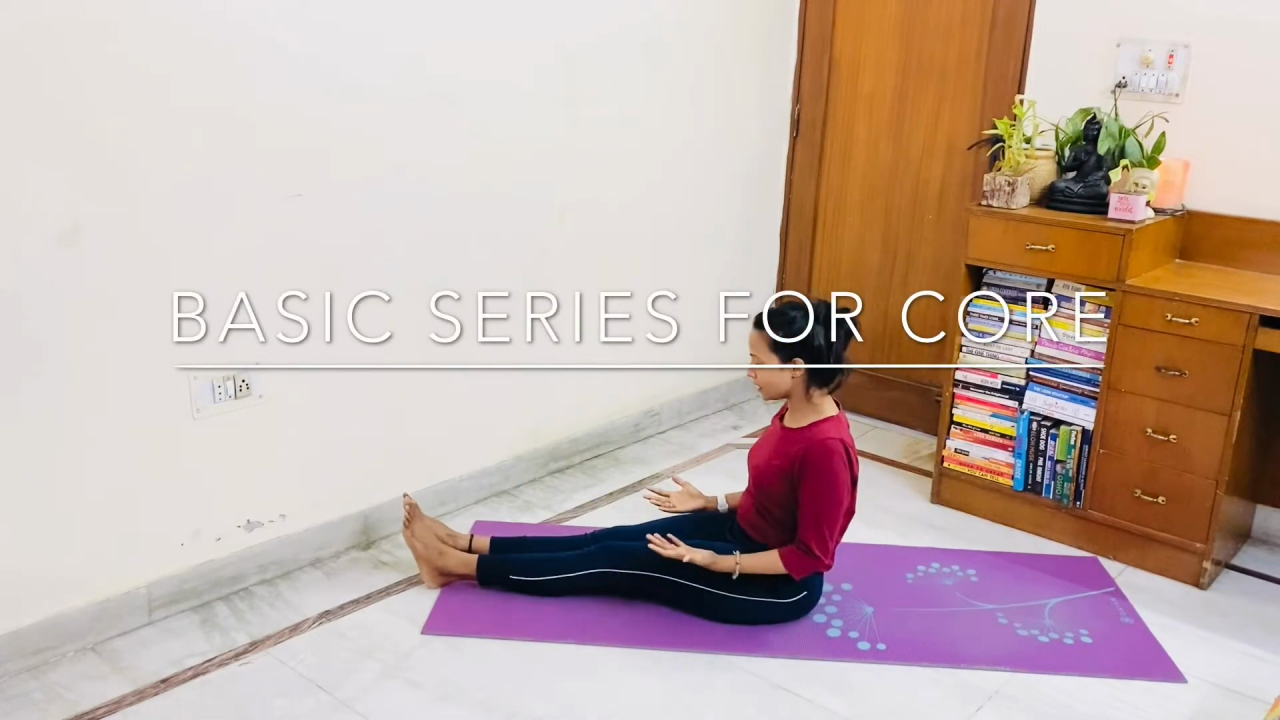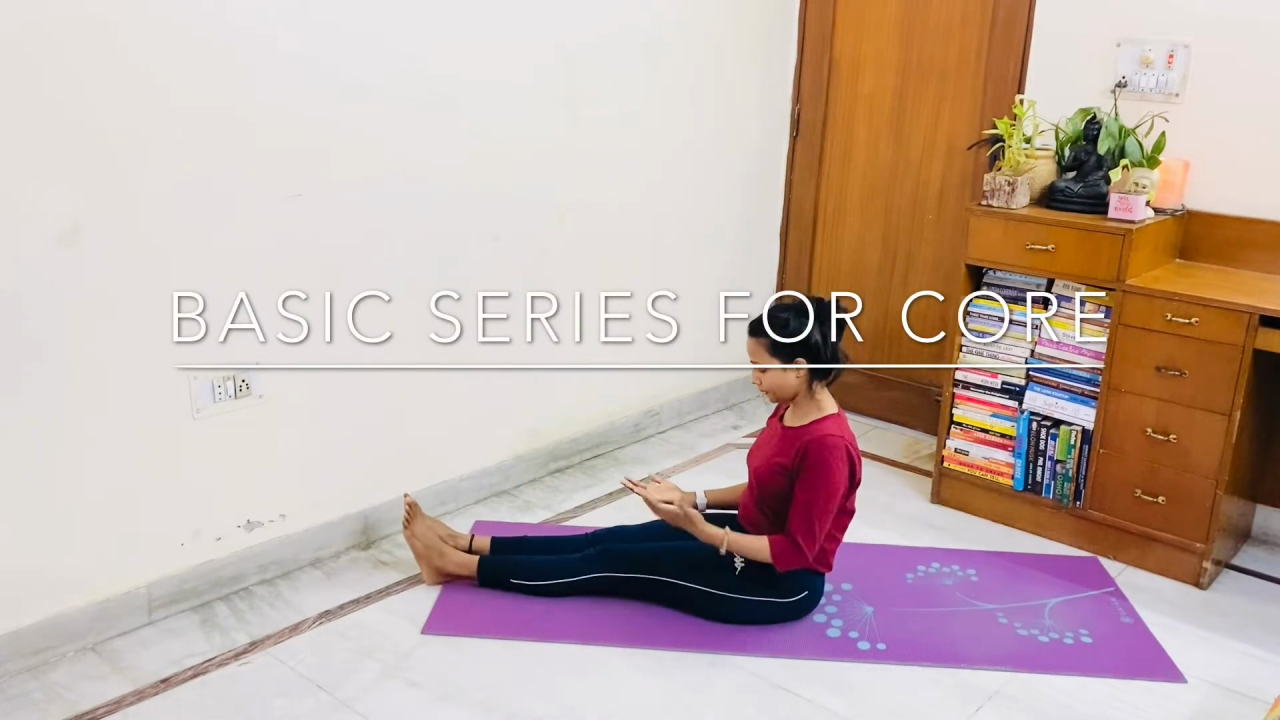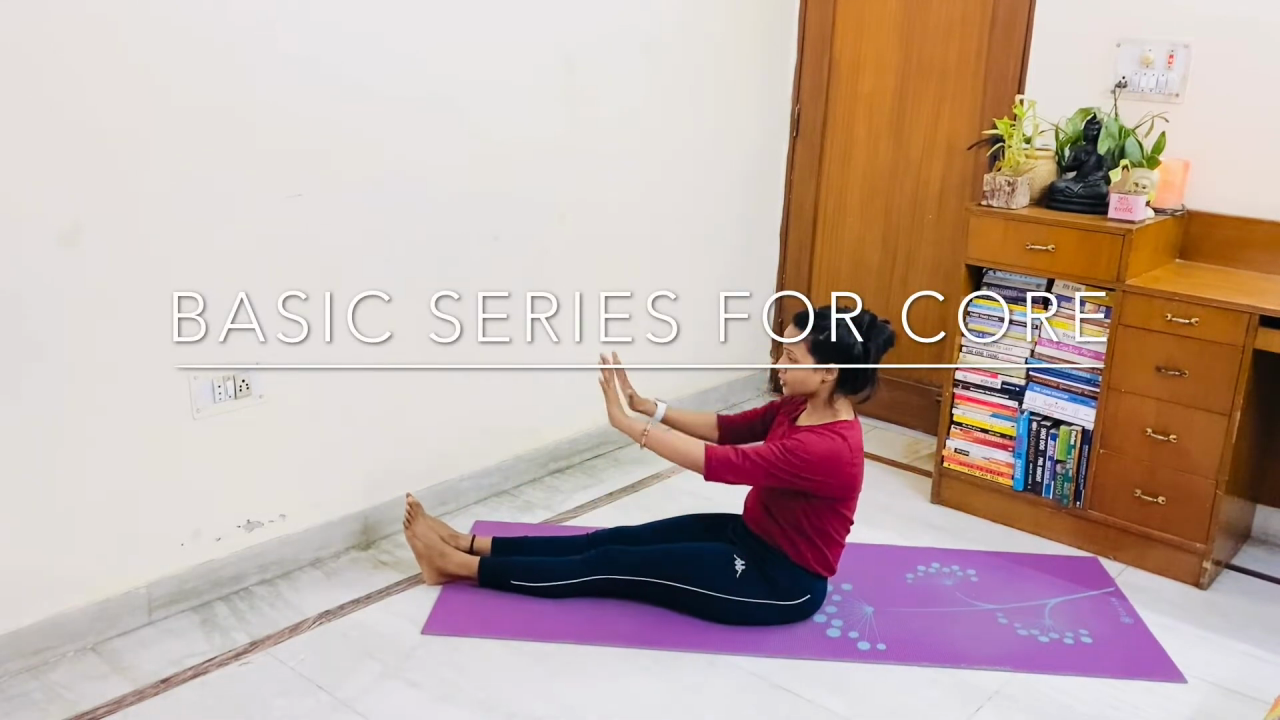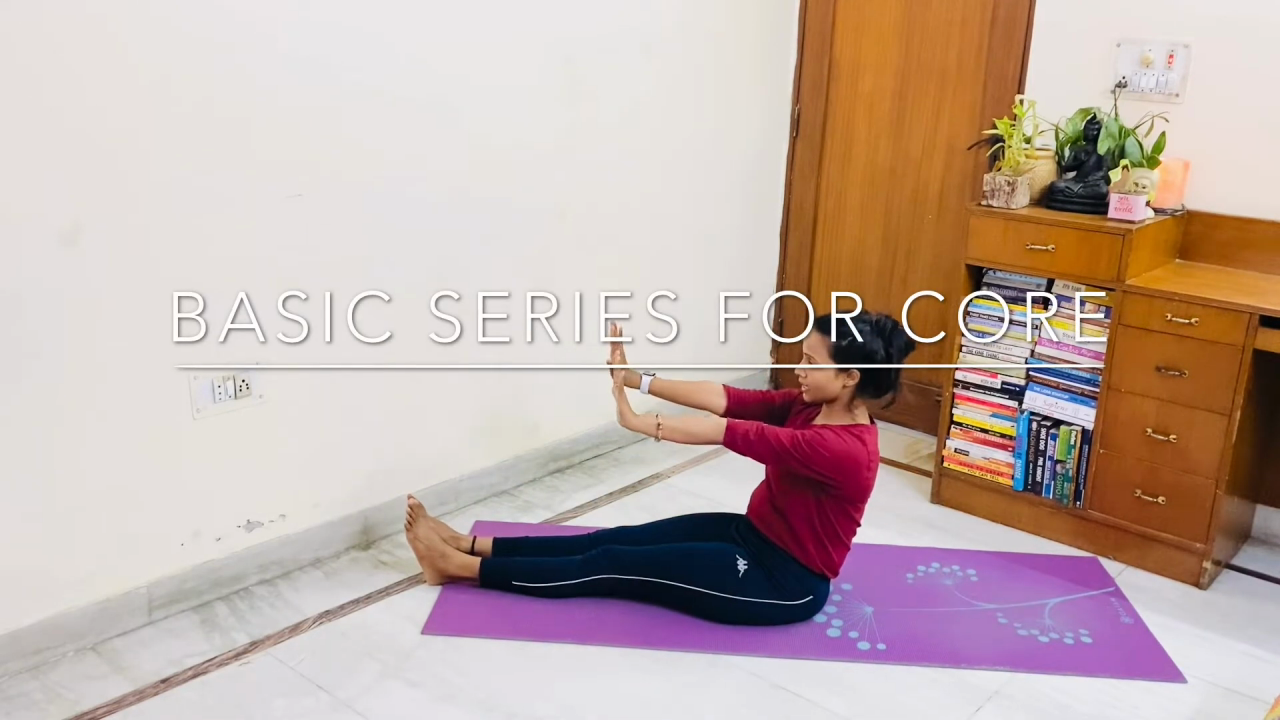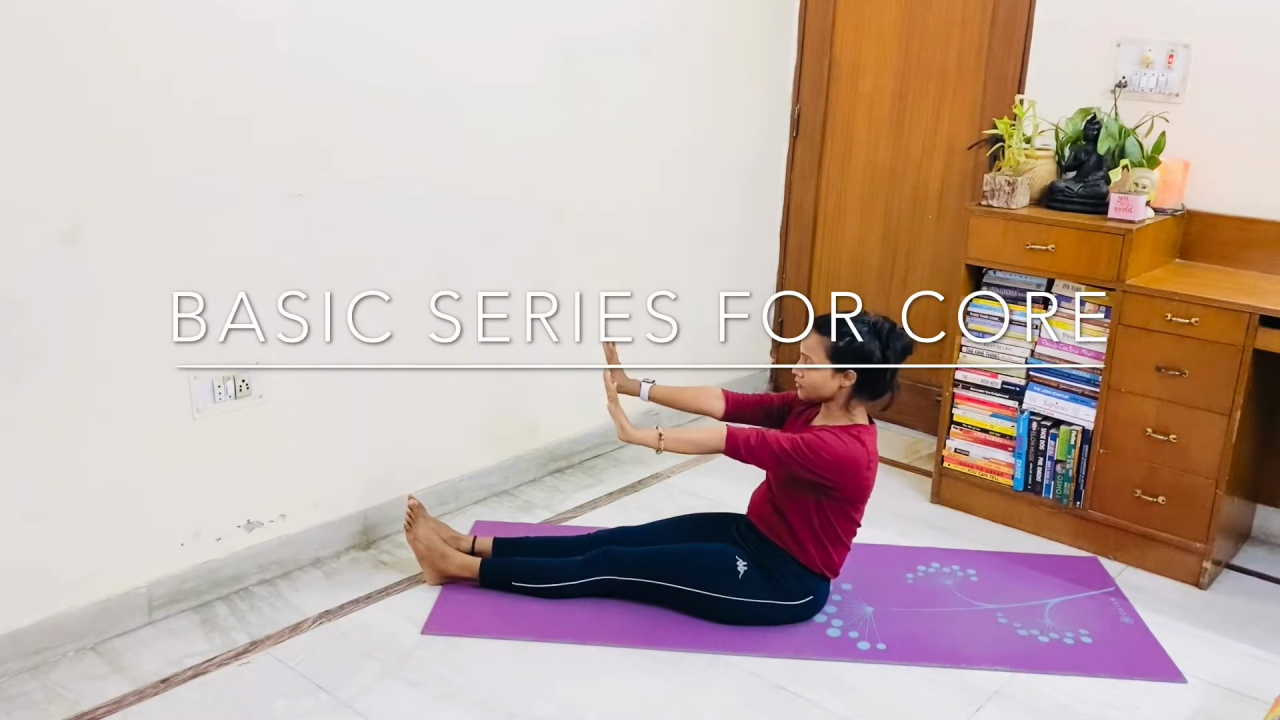
dt=0.5s
person 1, frame 1
left shoulder: (825, 446)
right shoulder: (796, 413)
left elbow: (810, 557)
left wrist: (716, 563)
right wrist: (712, 502)
left hip: (778, 586)
right hip: (745, 533)
left knee: (612, 560)
right knee: (610, 540)
left ankle: (457, 565)
right ankle: (466, 544)
person 1, frame 2
left shoulder: (827, 444)
right shoulder: (792, 410)
left elbow: (798, 551)
left wrist: (702, 532)
right wrist: (694, 502)
left hip: (781, 585)
right hip: (754, 536)
left knee: (615, 564)
right knee: (611, 540)
left ankle: (458, 566)
right ankle: (466, 544)
person 1, frame 3
left shoulder: (830, 448)
right shoulder: (802, 407)
left elbow: (723, 463)
right elbow: (727, 429)
left wrist: (630, 424)
right wrist: (646, 406)
left hip: (783, 583)
right hip: (754, 537)
left knee: (613, 565)
right knee: (614, 540)
left ankle: (459, 566)
right ankle: (470, 544)
person 1, frame 4
left shoulder: (845, 450)
right shoulder: (815, 406)
left elbow: (736, 433)
right elbow: (728, 399)
left wrist: (641, 422)
right wrist: (638, 380)
left hip: (786, 582)
right hip: (756, 536)
left knee: (615, 565)
right knee: (616, 540)
left ankle: (459, 566)
right ankle: (470, 544)
person 1, frame 5
left shoulder: (845, 451)
right shoulder: (813, 408)
left elbow: (736, 441)
right elbow: (726, 403)
left wrist: (639, 434)
right wrist: (636, 387)
left hip: (785, 583)
right hip: (756, 536)
left knee: (615, 564)
right knee: (616, 540)
left ankle: (461, 567)
right ankle: (470, 545)
